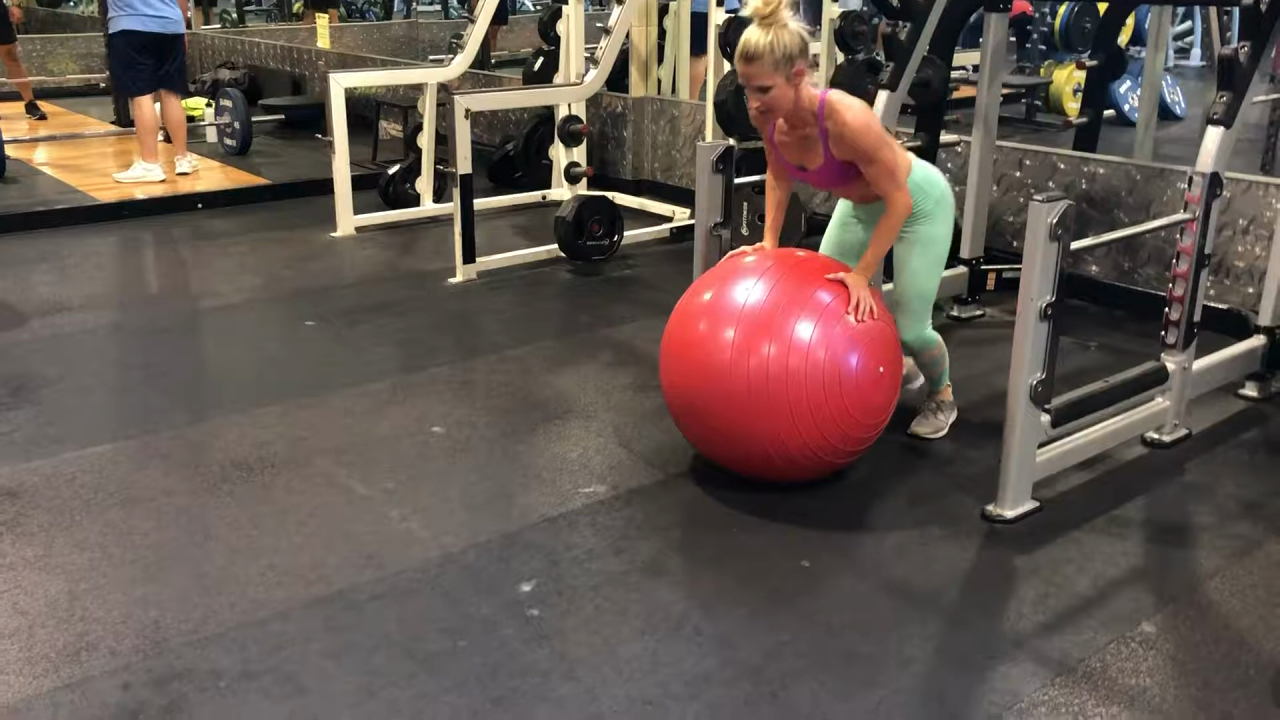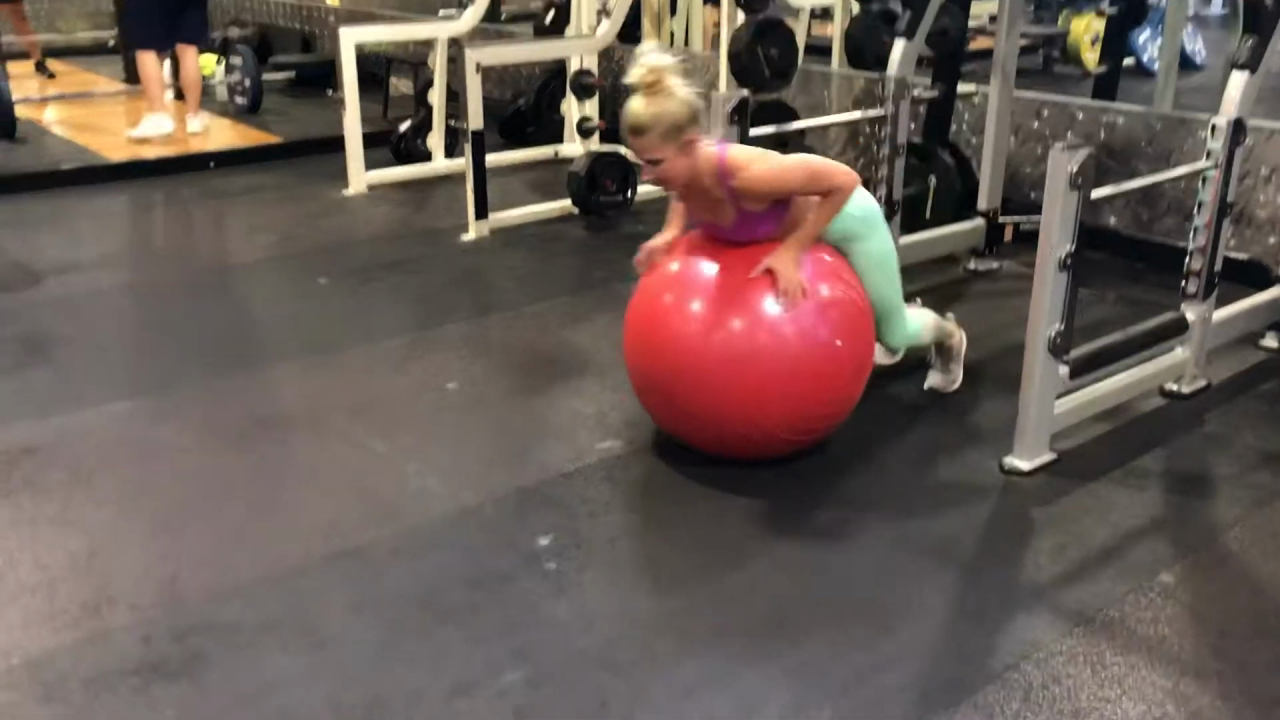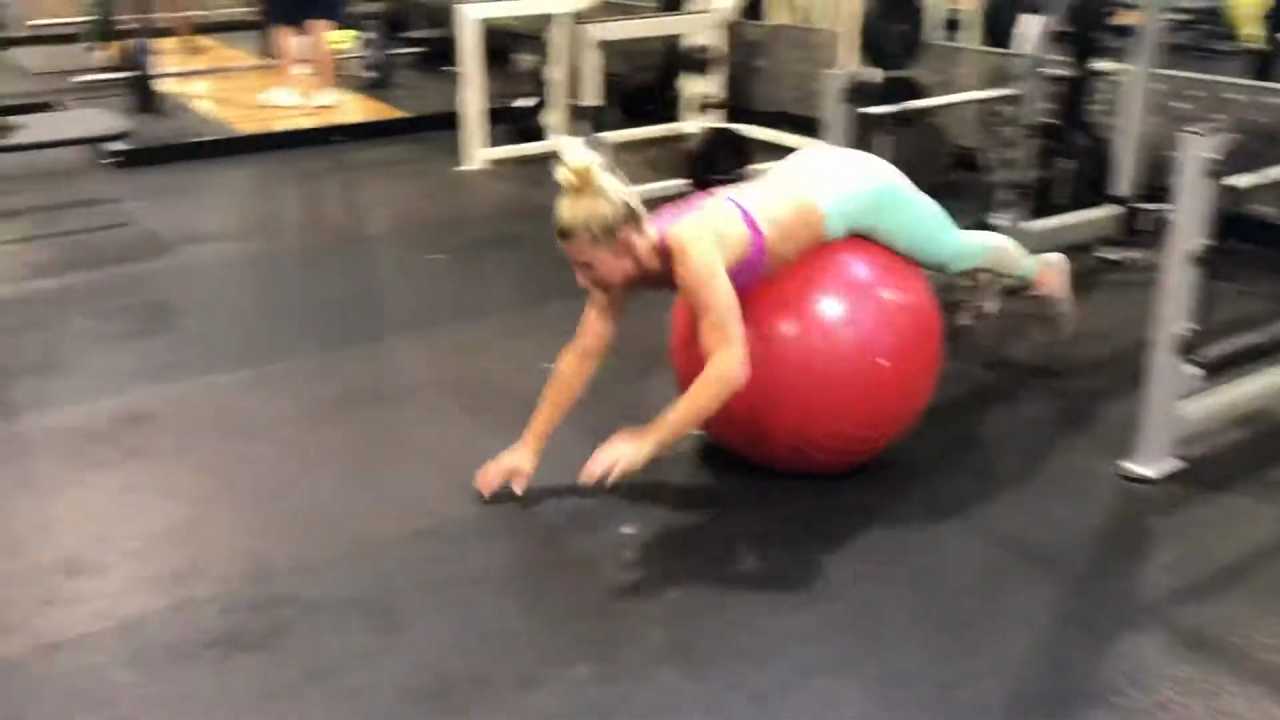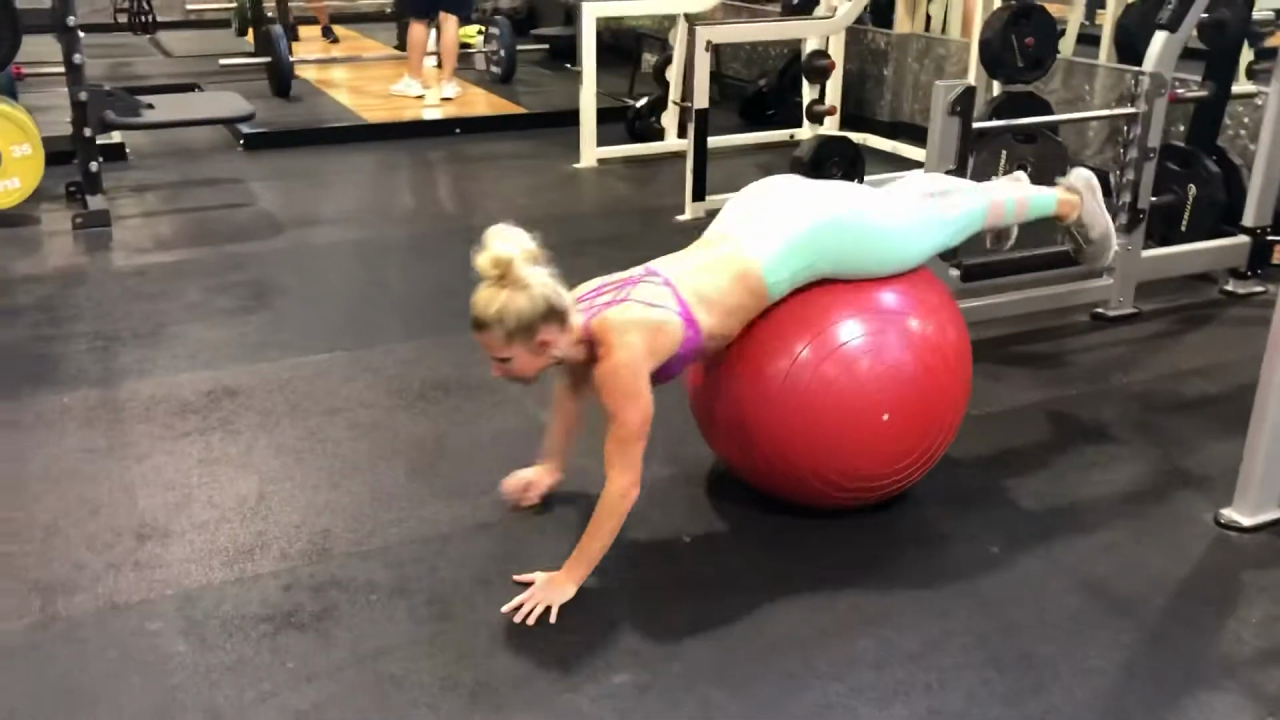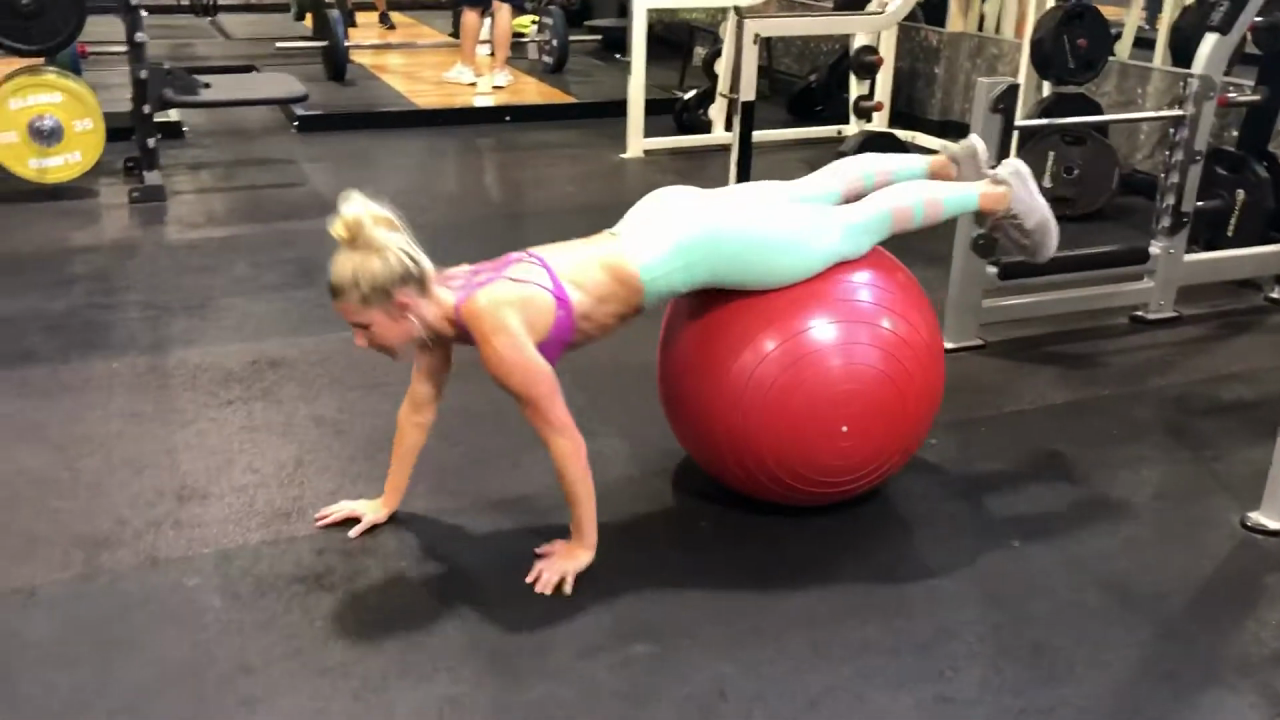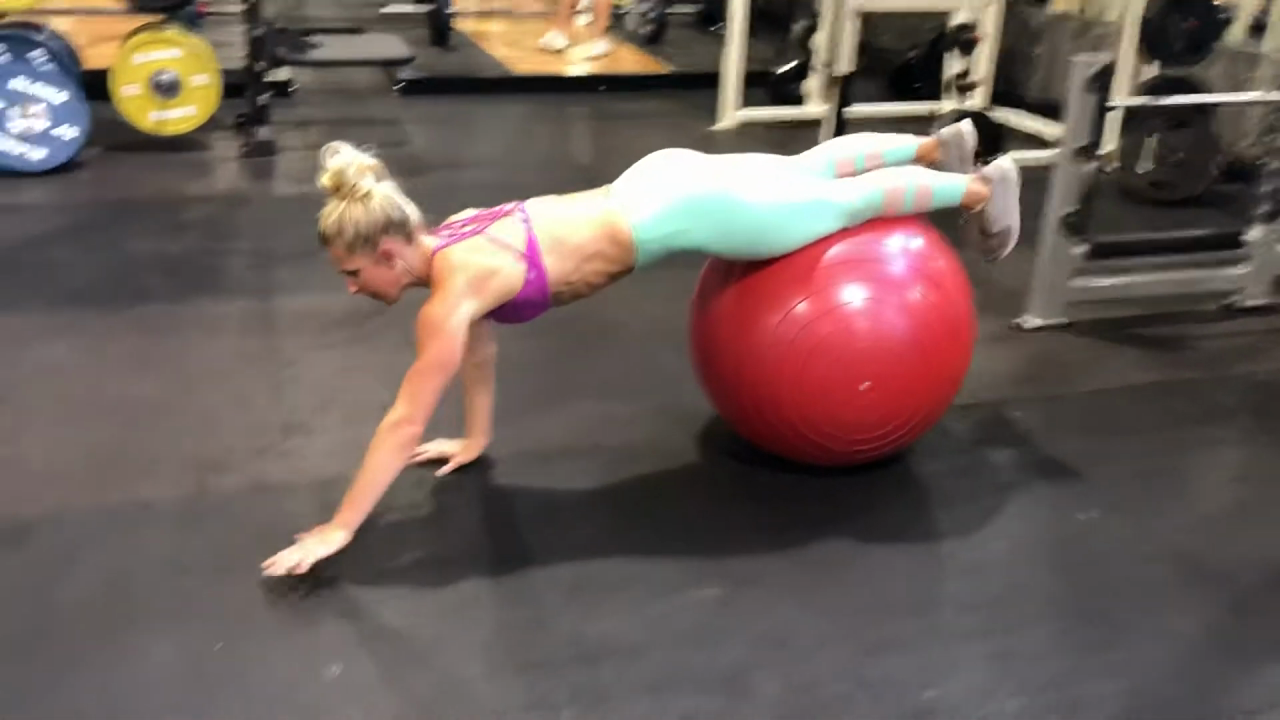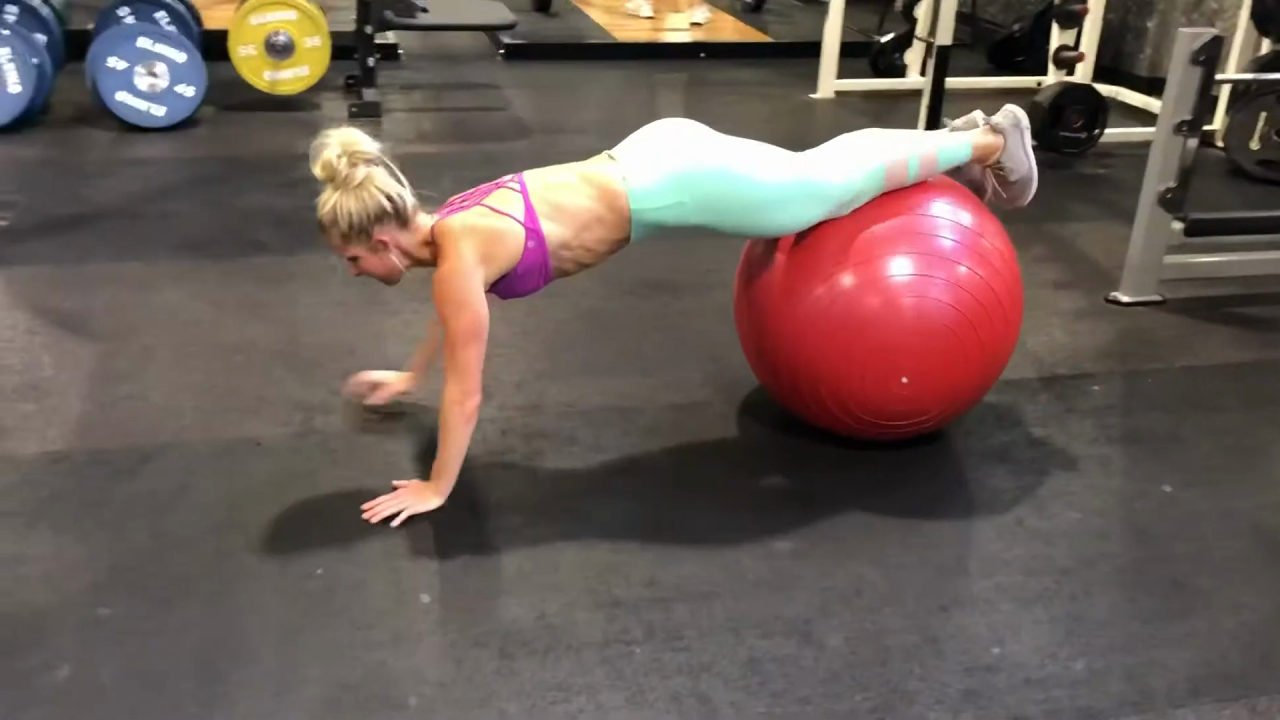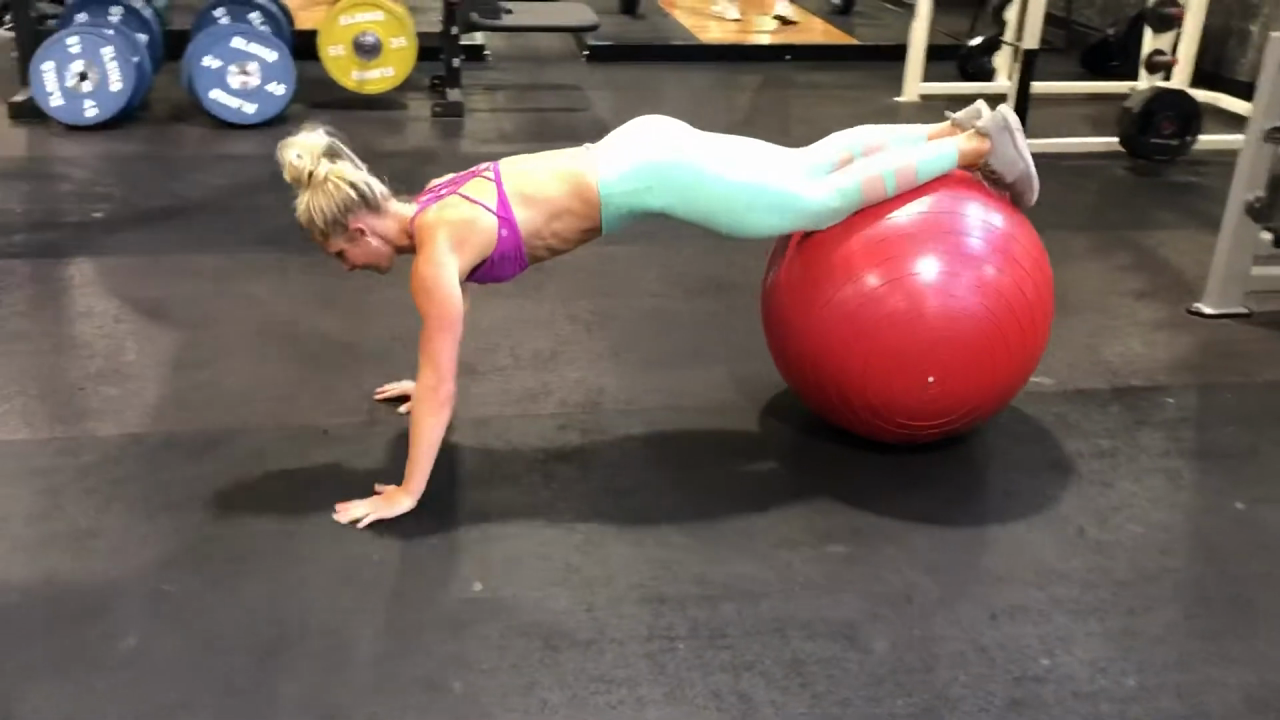
dt=0.4s
person 1, frame 1
left shoulder: (845, 119)
right shoulder: (766, 114)
left elbow: (898, 200)
right elbow: (778, 175)
left wrist: (862, 275)
right wrist: (769, 242)
left hip: (919, 202)
right hip: (860, 204)
left knee: (908, 327)
left ankle: (942, 396)
person 1, frame 2
left shoulder: (747, 174)
right shoulder: (678, 163)
left elbow: (845, 182)
left wrist: (790, 251)
right wrist: (672, 231)
left hip: (847, 220)
right hip: (794, 223)
left knee: (895, 331)
left ankle: (948, 336)
person 1, frame 3
left shoulder: (689, 256)
right shoulder: (622, 253)
left elbow: (730, 369)
right elbow: (583, 352)
left wrist: (645, 442)
right wrist: (528, 446)
left hip: (856, 191)
right hip: (805, 177)
left knee: (953, 253)
left ankle: (1046, 276)
person 1, frame 4
left shoulder: (621, 348)
right shoulder: (571, 311)
left elbow: (623, 484)
right elbow: (572, 382)
left wrist: (569, 578)
right wrist: (551, 466)
left hip: (807, 236)
right hip: (767, 207)
left knee: (948, 221)
right knee: (898, 200)
left ankle: (1072, 199)
right ankle: (998, 185)
person 1, frame 5
left shoulder: (493, 327)
right shoulder: (436, 303)
left elbow: (567, 443)
right elbow: (420, 403)
left wrist: (582, 544)
right wrist: (388, 502)
left hip: (689, 246)
right hip: (662, 218)
left knee: (856, 229)
right knee: (811, 194)
left ankle: (1000, 194)
right ankle: (949, 164)
person 1, frame 6
left shoulder: (454, 281)
right shoulder: (445, 240)
left elbow: (404, 420)
right elbow: (481, 344)
left wrist: (338, 530)
right wrist: (476, 438)
left hip: (678, 210)
right hip: (659, 182)
left knee: (840, 203)
right knee: (806, 172)
left ankle: (979, 190)
right ankle: (937, 148)
person 1, frame 7
left shoulder: (459, 252)
right shoulder: (450, 224)
left elbow: (465, 389)
right elbow: (456, 310)
left wrist: (435, 489)
right wrist: (409, 377)
left hip: (673, 183)
right hip: (659, 152)
left knee: (844, 185)
right knee: (817, 167)
left ankle: (993, 141)
right ankle: (960, 134)
person 1, frame 8
left shoulder: (435, 243)
right shoulder: (426, 214)
left elbow: (441, 384)
right elbow: (444, 304)
left wrist: (409, 493)
right wrist: (427, 384)
left hip: (648, 173)
right hip: (643, 146)
left knee: (825, 201)
right knee: (811, 164)
left ankle: (979, 147)
right ankle: (954, 130)
